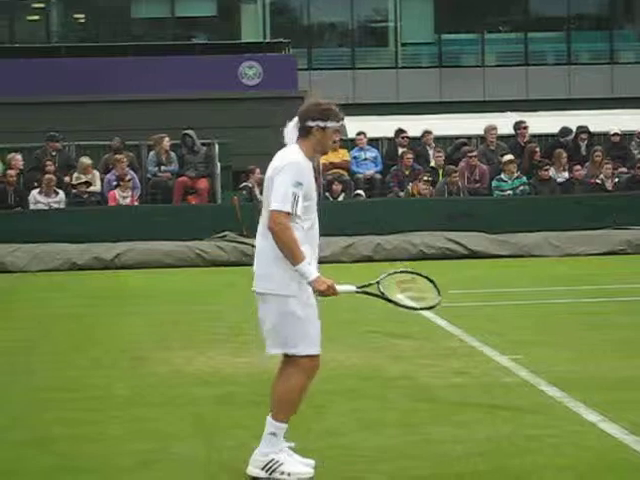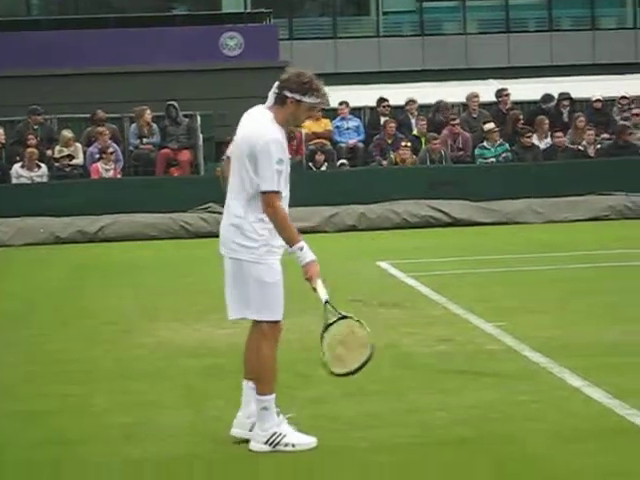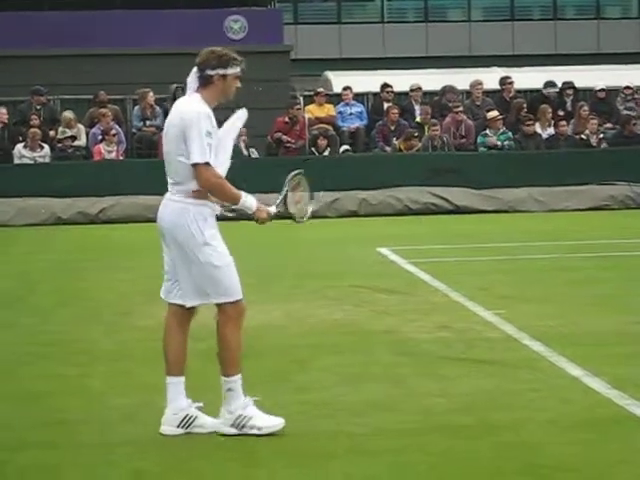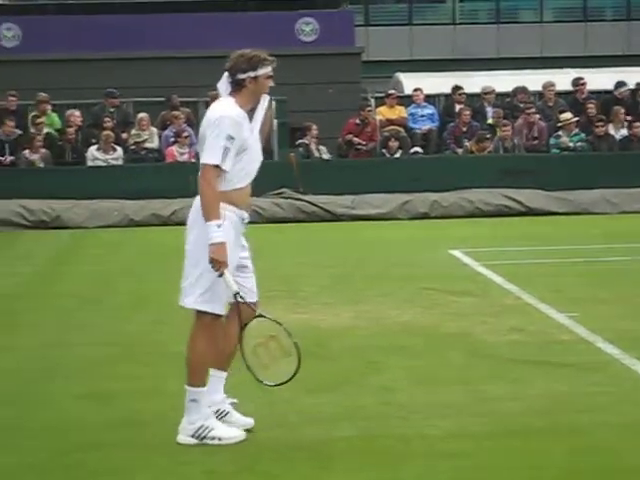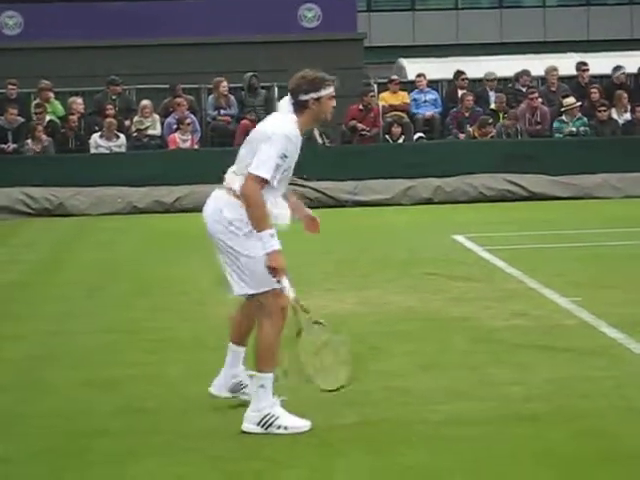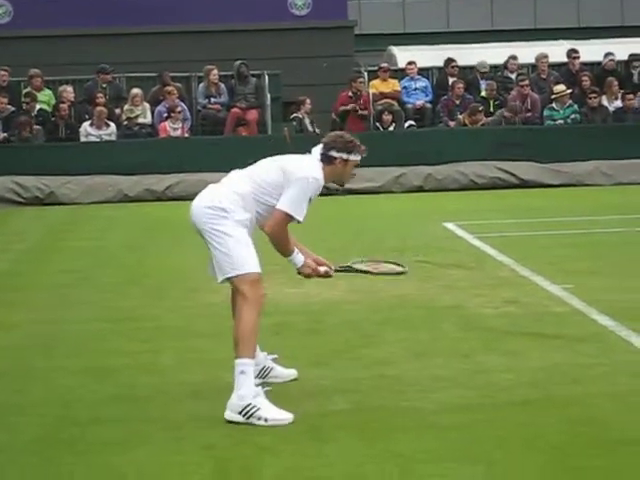
dt=0.7s
person 1, frame 1
left shoulder: (296, 161)
right shoulder: (294, 164)
right elbow: (277, 224)
left wrist: (305, 272)
right wrist: (310, 273)
left hip: (285, 279)
right hip: (285, 280)
left knee: (295, 361)
right knee: (305, 362)
left ankle: (272, 449)
person 1, frame 2
left shoulder: (256, 115)
right shoulder: (268, 138)
left elbow: (229, 163)
right elbow: (272, 205)
right wrist: (305, 255)
left hip: (244, 236)
right hip: (253, 243)
left knee: (262, 326)
right knee: (268, 328)
left ankle: (250, 413)
right ankle: (268, 428)
person 1, frame 3
left shoulder: (186, 106)
right shoulder: (198, 113)
right elbow: (207, 178)
right wrist: (251, 205)
left hip: (176, 213)
right hip: (192, 218)
left knee: (179, 310)
right knee: (232, 308)
left ankle: (178, 409)
right ankle: (236, 408)
person 1, frame 4
left shoulder: (239, 114)
right shoulder: (226, 116)
left elbow: (249, 155)
right elbow: (207, 178)
left wrist: (264, 106)
right wrist: (215, 237)
left hip: (230, 221)
right hip: (218, 223)
left knee: (240, 312)
right knee: (212, 317)
left ankle: (213, 400)
right ankle: (196, 419)
person 1, frame 5
left shoulder: (286, 126)
right shoulder: (283, 133)
right elbow: (250, 189)
left wrist: (297, 207)
right wrist: (271, 246)
left hip: (227, 211)
right hip: (233, 216)
left knee: (257, 297)
right knee: (275, 305)
left ankle: (232, 375)
right ankle: (261, 411)
person 1, frame 6
left shoulder: (302, 168)
right shoulder: (310, 177)
left elbow: (270, 223)
right elbow: (273, 228)
left wrist: (307, 255)
right wrist: (298, 261)
left hip: (211, 205)
right hip: (220, 212)
left knee: (243, 286)
right knee: (251, 294)
left ankle: (254, 363)
right ankle: (244, 398)
